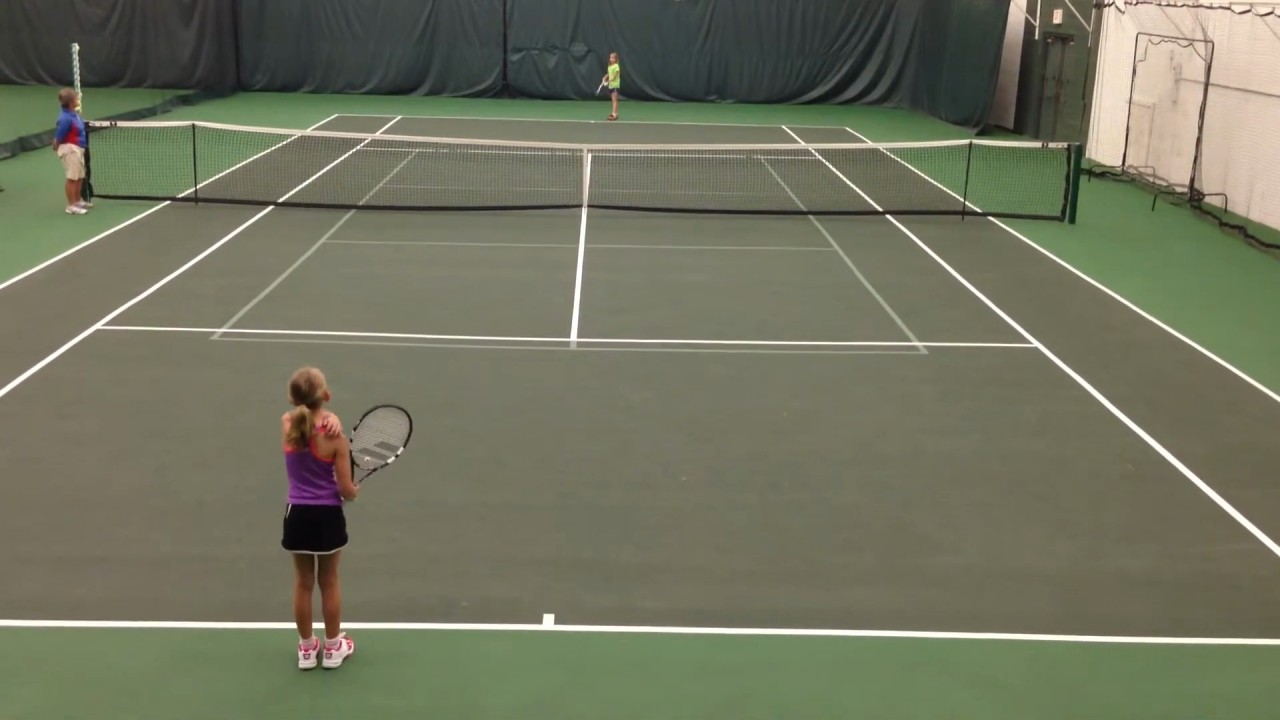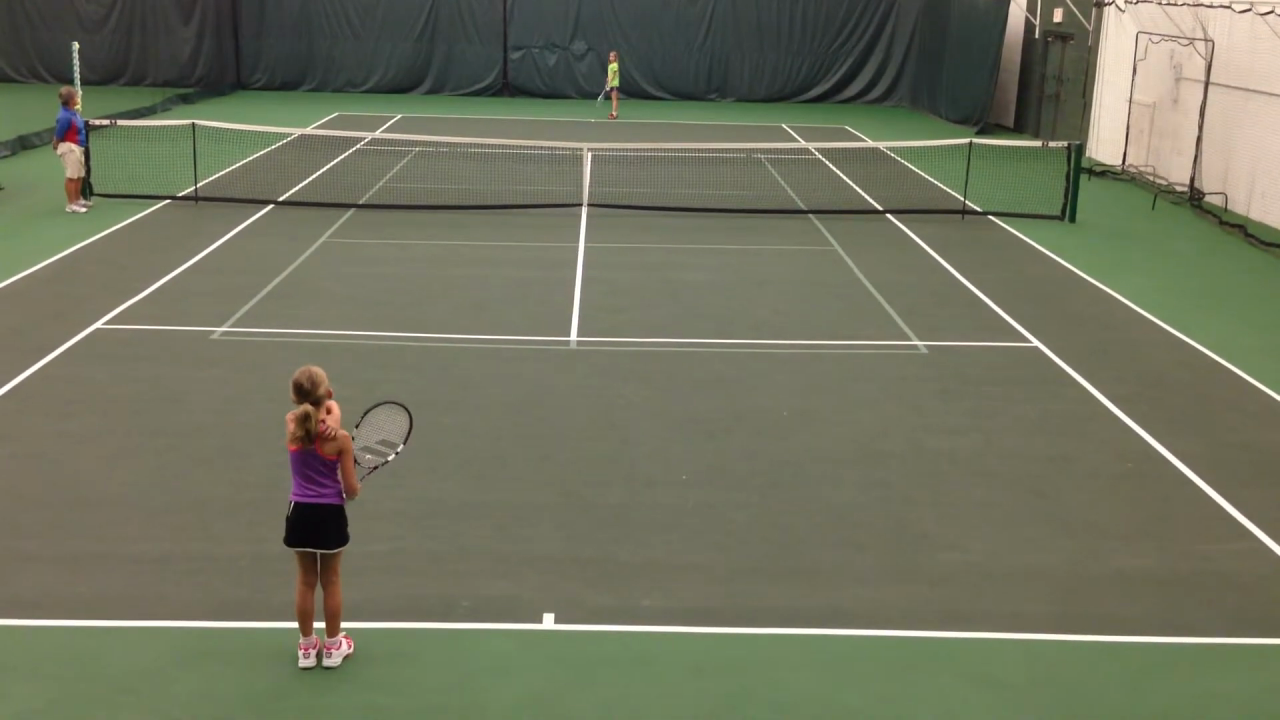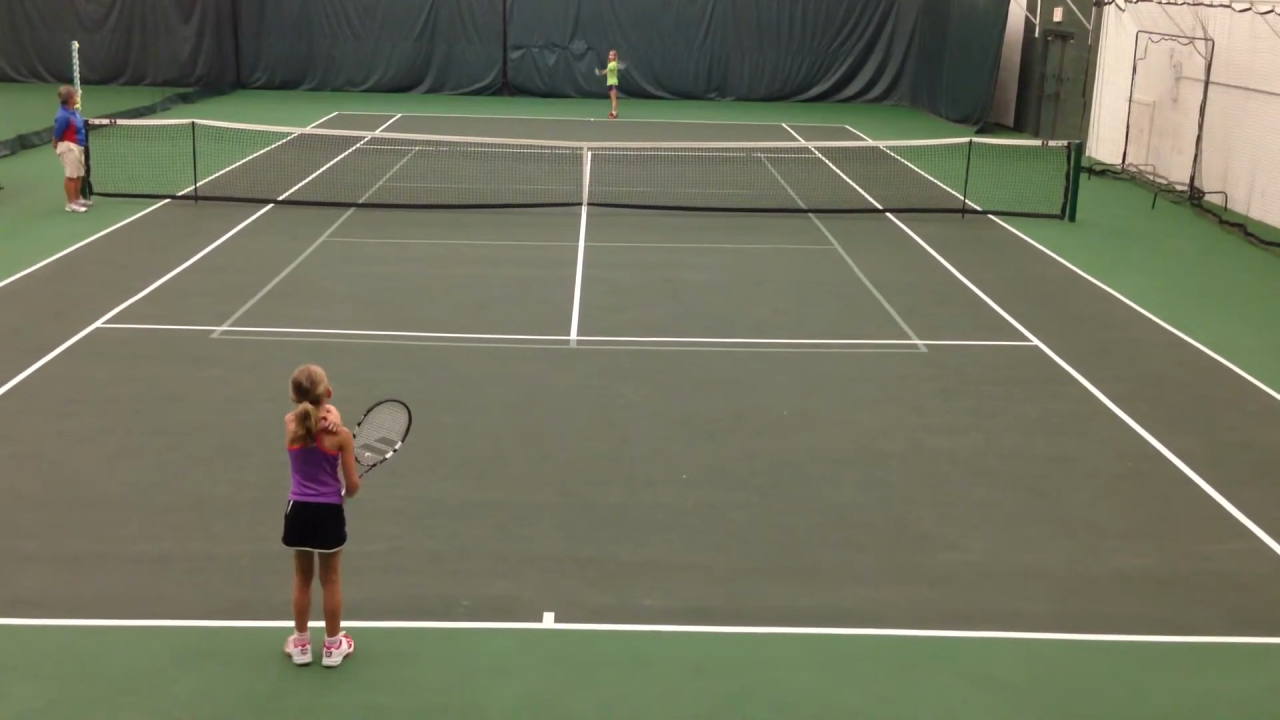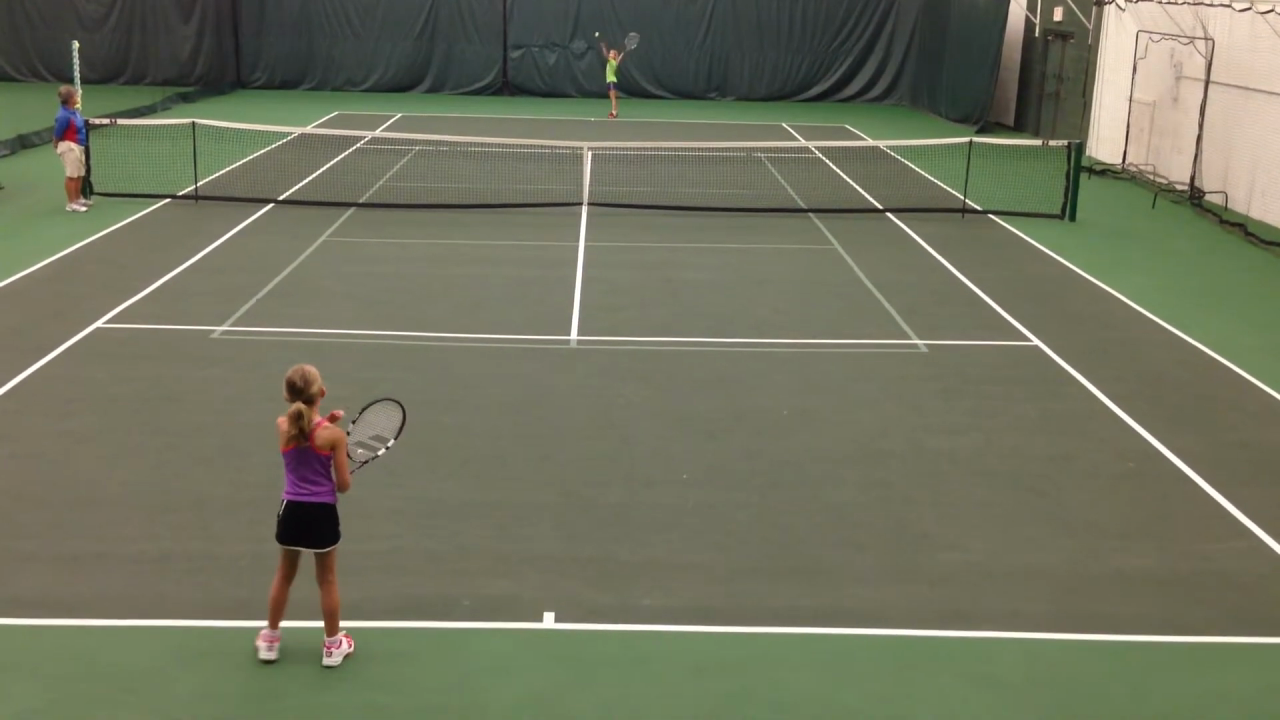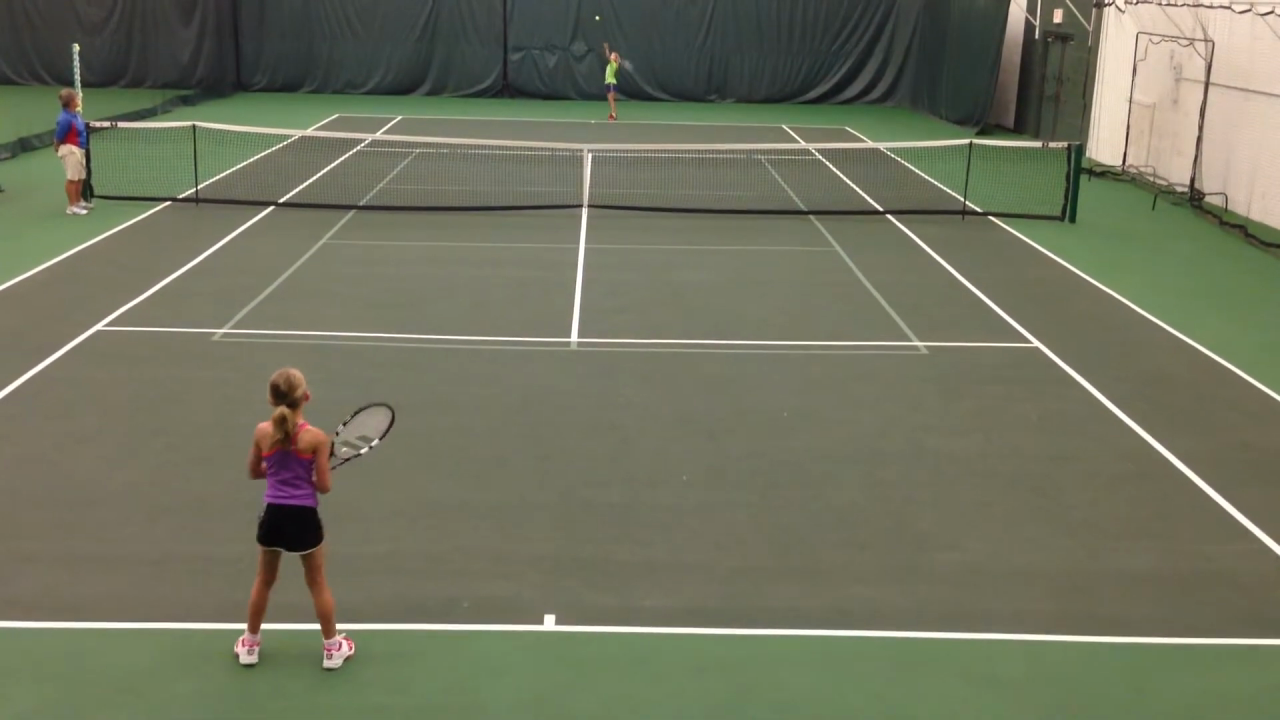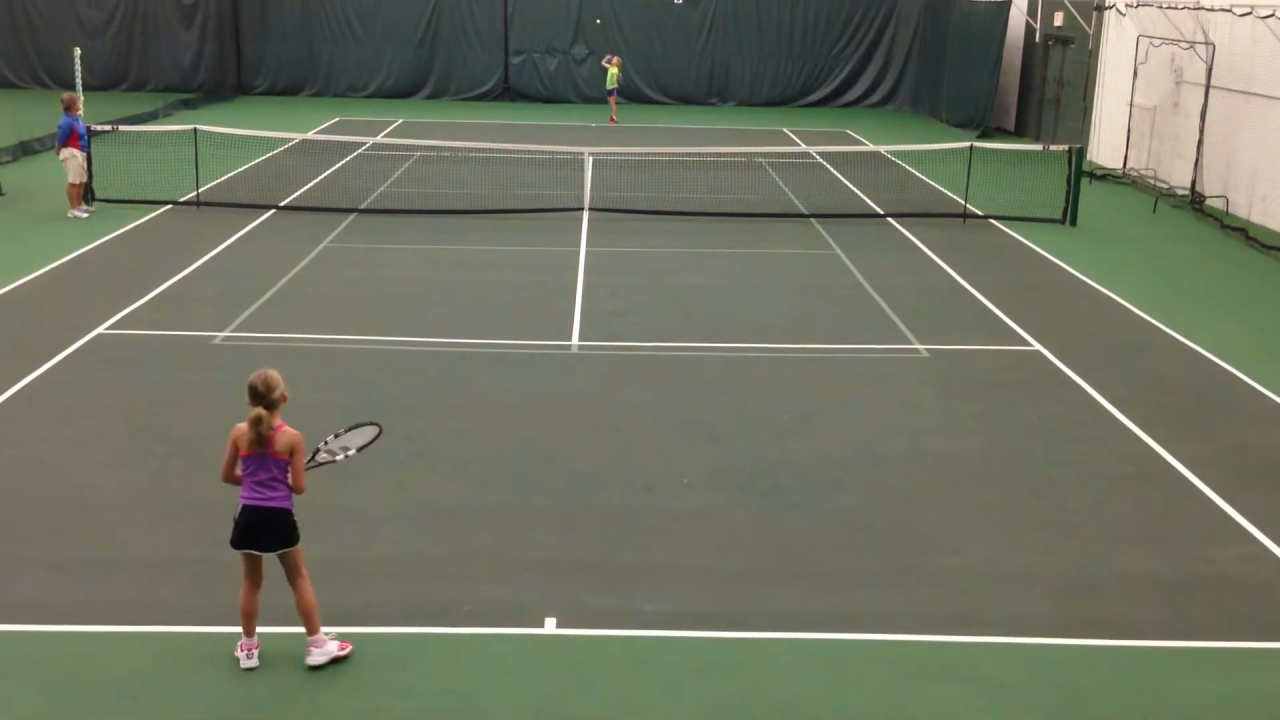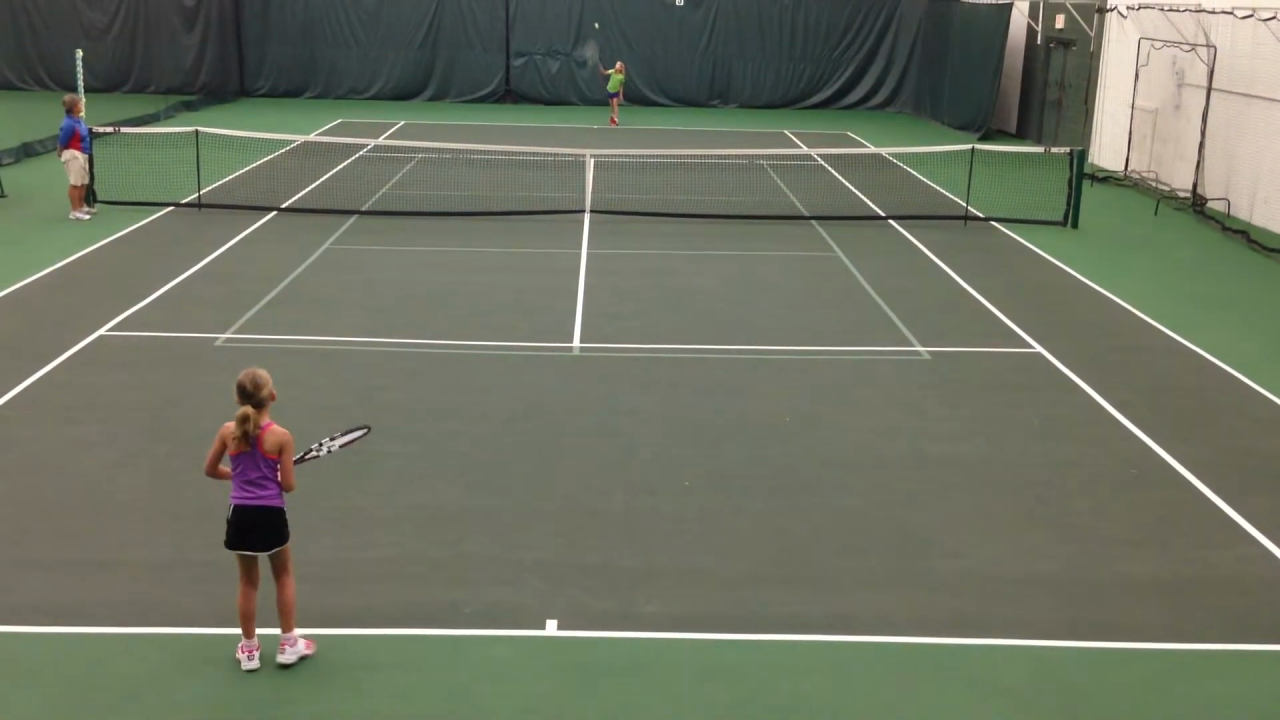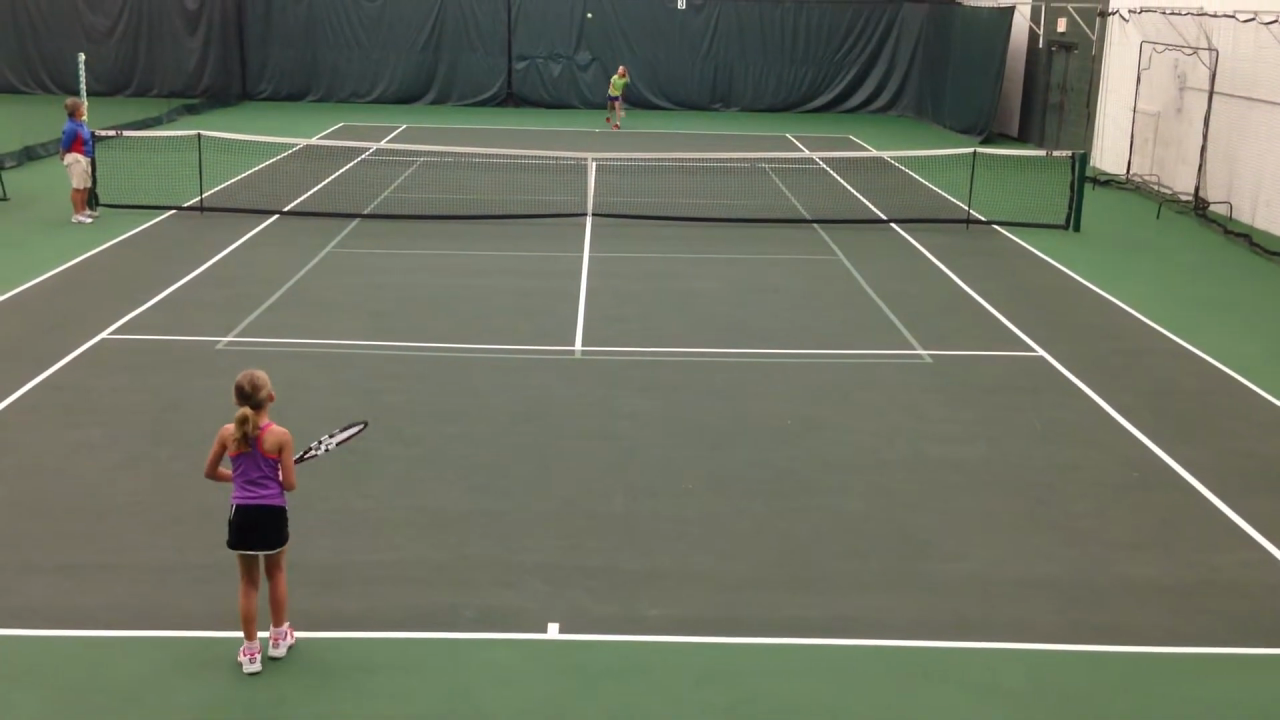
dt=0.2s
person 1, frame 1
left shoulder: (286, 425)
right shoulder: (336, 440)
left elbow: (319, 419)
right elbow: (345, 491)
left wrist: (329, 420)
right wrist: (354, 490)
left hip: (297, 516)
right hip: (327, 516)
left knee: (303, 583)
right knee: (329, 582)
left ankle: (306, 648)
right ankle: (333, 647)
person 1, frame 2
left shoulder: (291, 424)
right shoulder: (340, 439)
left elbow: (329, 405)
right elbow: (350, 489)
left wrist: (330, 418)
right wrist: (355, 489)
left hip: (300, 513)
right hip: (330, 515)
left knee: (306, 581)
right knee: (330, 581)
left ankle: (306, 647)
right ankle: (332, 646)
person 1, frame 3
left shoulder: (290, 424)
right shoulder: (341, 436)
left elbow: (320, 410)
right elbow: (352, 486)
left wrist: (330, 415)
right wrist: (347, 491)
left hip: (299, 511)
right hip: (329, 513)
left knee: (302, 578)
right knee: (330, 579)
left ankle: (301, 644)
right ankle: (332, 645)
person 1, frame 4
left shoulder: (282, 426)
right shoulder: (333, 434)
right elbow: (344, 484)
left wrist: (327, 420)
left hip: (292, 511)
right hip: (322, 512)
left knee: (284, 576)
right knee: (327, 580)
left ankle: (270, 639)
right ankle: (333, 645)
person 1, frame 5
left shoulder: (262, 432)
right shoulder: (316, 437)
left elbow: (253, 472)
right elbow: (324, 486)
left hip: (272, 514)
right hip: (303, 515)
left knee: (264, 580)
right knee: (317, 582)
left ankle: (250, 643)
right ankle: (333, 647)
person 1, frame 6
left shoulder: (239, 433)
right shoulder: (293, 438)
left elbow: (227, 476)
right elbow: (299, 487)
left hip: (248, 516)
right hip: (279, 517)
left knee: (251, 583)
right knee: (299, 579)
left ankle: (248, 648)
right ankle: (317, 645)
person 1, frame 7
left shoulder: (228, 431)
right shoulder: (281, 436)
left elbow: (210, 470)
right elbow: (289, 485)
left hip: (241, 514)
right hip: (271, 515)
left knee: (248, 583)
right knee: (284, 576)
left ankle: (249, 649)
right ankle: (288, 643)
person 1, frame 8
left shoulder: (227, 433)
right shoulder: (281, 436)
left elbow: (210, 472)
right elbow: (289, 484)
left hip: (242, 514)
right hip: (272, 514)
left knee: (248, 582)
right knee: (276, 574)
left ankle: (251, 651)
right ankle: (279, 637)
